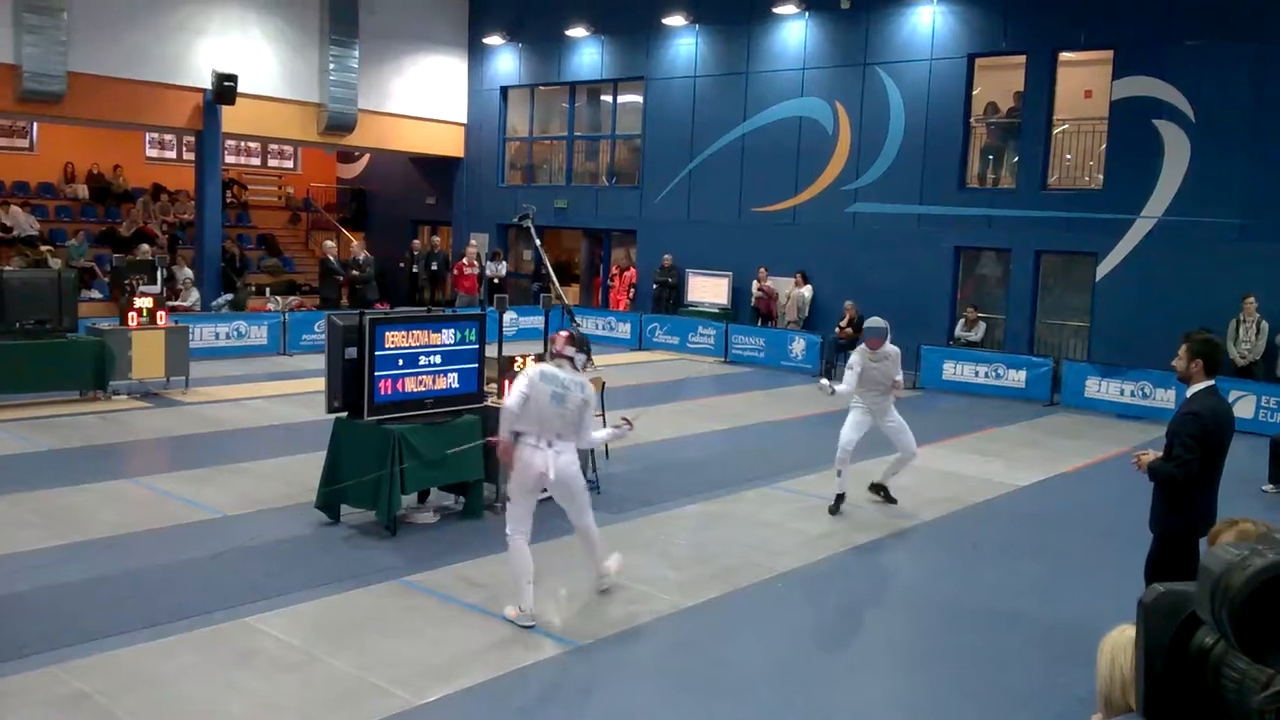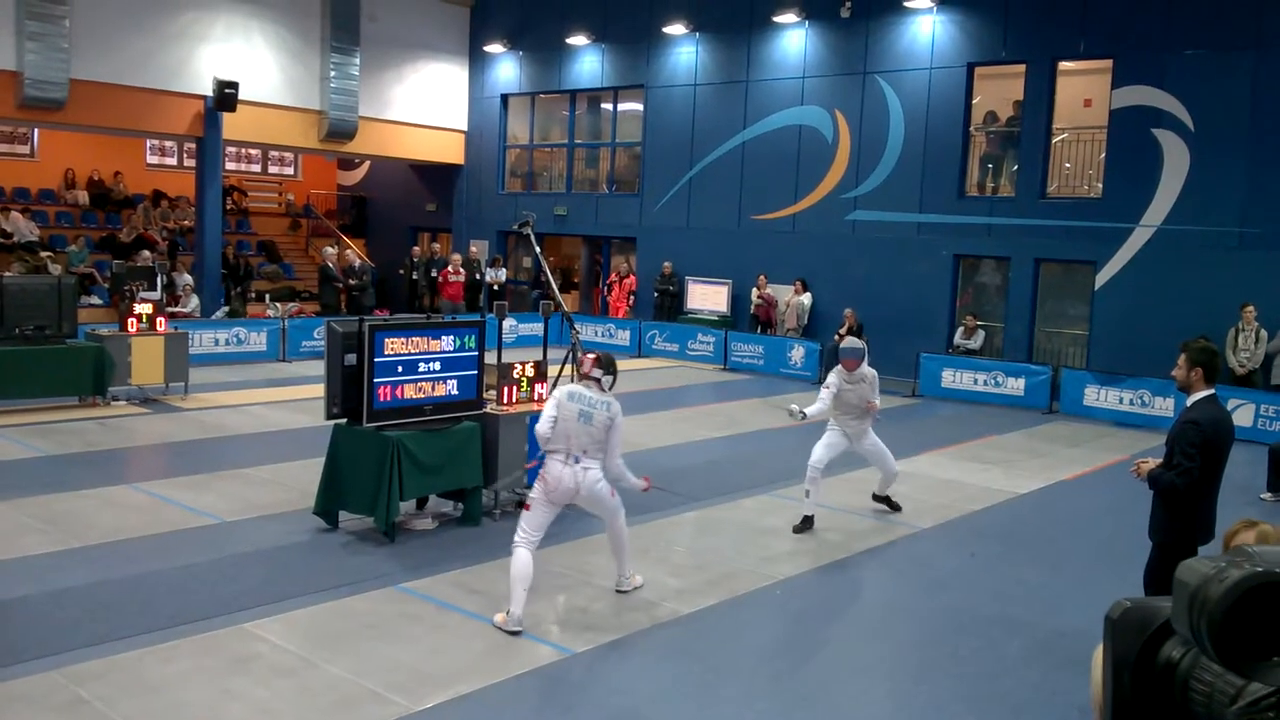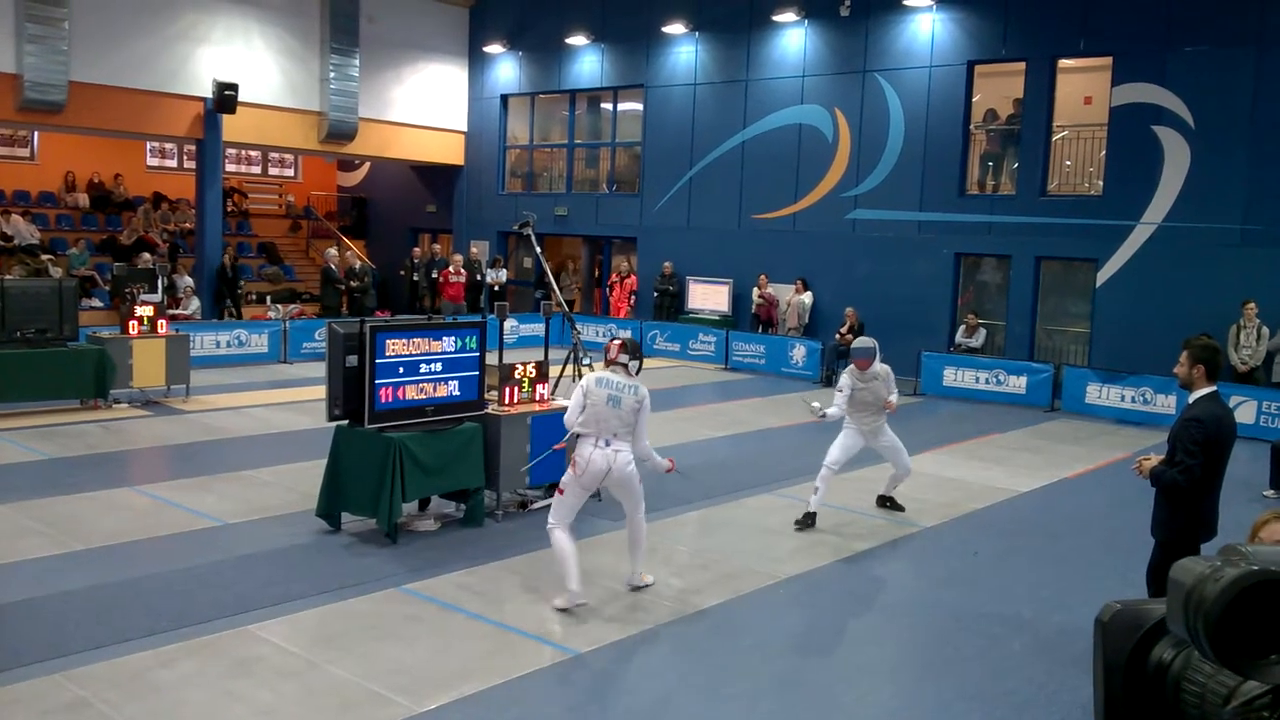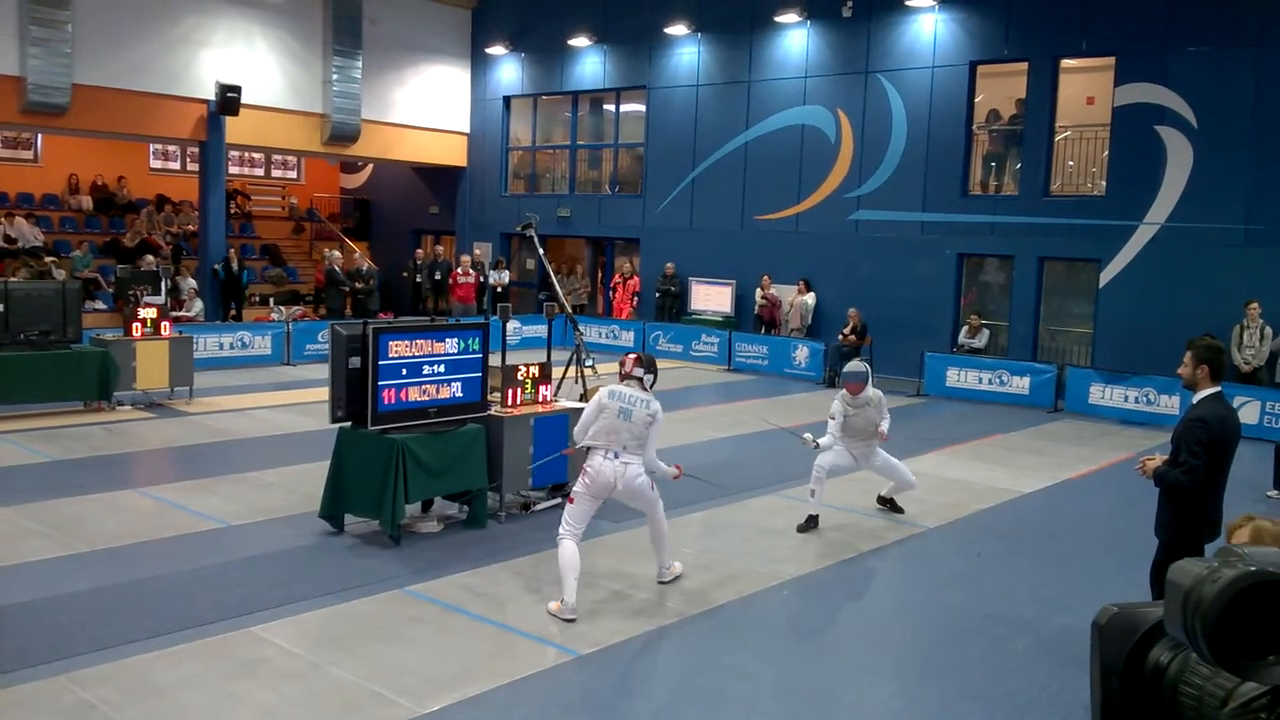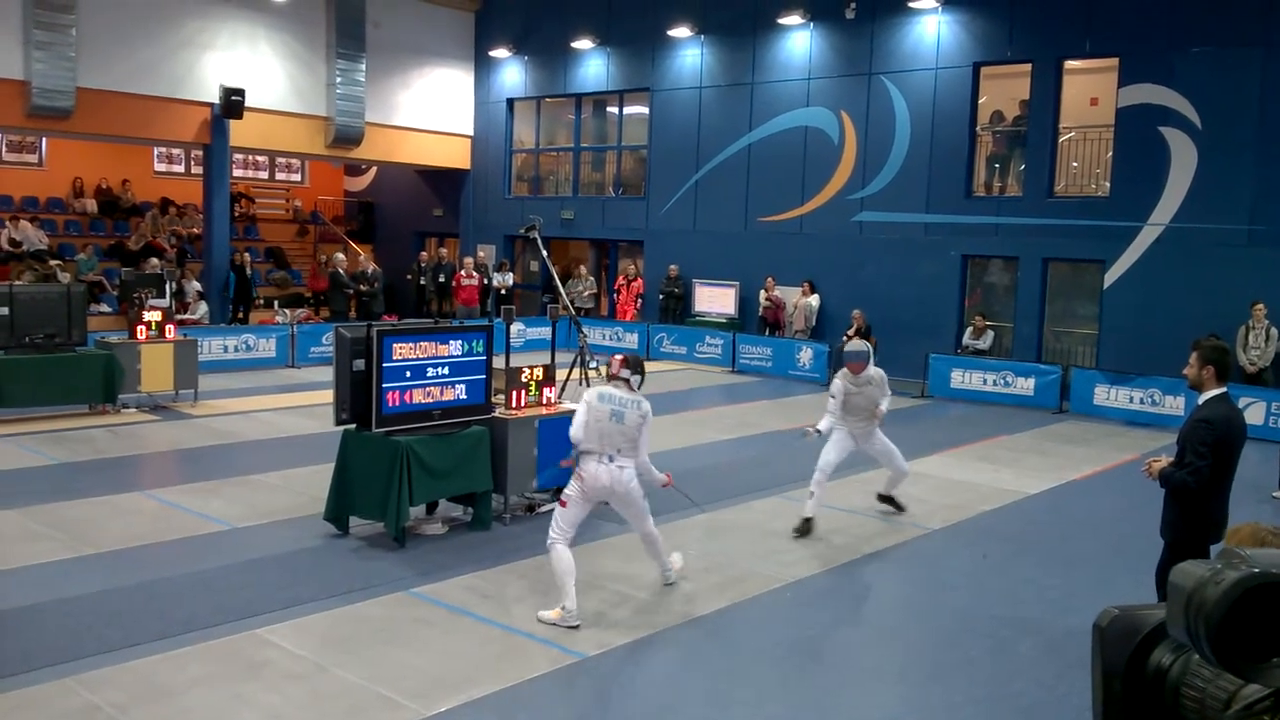
dt=0.7s
person 1, frame 1
left shoulder: (534, 372)
right shoulder: (585, 388)
left elbow: (510, 405)
right elbow: (583, 441)
left wrist: (505, 438)
right wrist: (614, 433)
left hip: (528, 459)
right hip: (564, 462)
left knee: (517, 536)
right knee: (583, 520)
left ankle: (525, 609)
right ankle: (602, 574)
person 1, frame 2
left shoulder: (562, 392)
right shoulder: (612, 407)
left elbow: (542, 431)
right elbow: (613, 462)
left wrist: (553, 450)
right wrist: (636, 483)
left hip: (554, 475)
right hip: (590, 479)
left knee: (523, 544)
right knee: (616, 516)
left ankle: (513, 615)
right ankle: (624, 578)
person 1, frame 3
left shoulder: (590, 380)
right shoulder: (640, 392)
left elbow: (569, 422)
right elbow: (640, 445)
right wrist: (662, 464)
left hip: (587, 458)
right hip: (621, 461)
left knee: (557, 526)
right knee: (636, 513)
left ankle: (573, 592)
right ankle: (637, 575)
person 1, frame 4
left shoulder: (605, 393)
right shoulder: (653, 406)
left elbow: (579, 435)
right elbow: (648, 458)
right wrist: (670, 472)
left hip: (597, 470)
right hip: (631, 474)
left knee: (568, 536)
right knee: (656, 510)
left ankle: (568, 603)
right ankle: (665, 568)
person 1, frame 5
left shoulder: (593, 395)
right shoulder: (643, 407)
left elbow: (576, 436)
right elbow: (640, 459)
left wrist: (594, 439)
right wrist: (660, 479)
left hip: (589, 474)
right hip: (624, 477)
left knee: (557, 541)
right knee: (643, 523)
left ankle: (569, 609)
right ankle: (667, 570)
person 2, frame 1
left shoulder: (1193, 412)
right shoulder: (1219, 404)
left elbow: (1179, 475)
left wrist: (1152, 465)
right wrist: (1164, 457)
left hip: (1180, 513)
right hip: (1195, 509)
left knee: (1161, 579)
right knee: (1182, 579)
person 2, frame 2
left shoulder: (1193, 421)
right shoulder: (1219, 413)
left elbow: (1180, 483)
left wrist: (1151, 474)
right wrist: (1163, 464)
left hip: (1179, 523)
right hip: (1195, 518)
left knee: (1159, 588)
person 2, frame 3
left shoulder: (1195, 418)
right shoulder: (1221, 410)
left elbow: (1183, 480)
left wrist: (1154, 471)
right wrist: (1165, 461)
left hip: (1181, 520)
right hip: (1197, 516)
left knee: (1161, 586)
person 2, frame 4
left shoulder: (1199, 418)
right shoulder: (1225, 411)
left elbow: (1187, 480)
left wrist: (1157, 472)
right wrist: (1168, 461)
left hip: (1185, 521)
right hip: (1200, 516)
left knee: (1165, 585)
person 2, frame 5
left shoulder: (1205, 419)
right shoulder: (1231, 411)
left elbow: (1192, 481)
left wrist: (1163, 473)
right wrist: (1174, 463)
left hip: (1190, 522)
right hip: (1206, 517)
left knee: (1170, 584)
person 3, frame 1
left shoulder: (894, 352)
right shoulder: (858, 355)
right elbow: (848, 387)
left wrist: (898, 383)
right wrist: (831, 389)
left hip: (886, 409)
right hip: (862, 407)
left knee: (910, 451)
right knee: (845, 446)
left ankle: (879, 485)
right ankle: (839, 494)
person 3, frame 2
left shoulder: (871, 375)
right shoulder: (835, 376)
right elbow: (822, 404)
left wrist: (875, 406)
right wrist: (802, 413)
left hip: (864, 432)
right hip: (838, 430)
left knee: (892, 471)
right knee: (815, 464)
left ankle: (880, 495)
right ankle: (808, 517)
person 3, frame 3
left shoulder: (885, 371)
right shoulder: (848, 376)
left elbow: (892, 392)
right elbow: (839, 409)
left wrist: (892, 402)
right wrist: (823, 412)
left hip: (879, 429)
right hip: (854, 429)
left knee: (905, 469)
right knee: (830, 465)
left ankle: (884, 497)
right ankle: (810, 514)
person 3, frame 4
left shoulder: (877, 397)
right shoulder: (840, 402)
left elbow: (885, 417)
right elbow: (831, 437)
left wrist: (883, 429)
right wrist: (815, 443)
left hip: (871, 451)
right hip: (845, 449)
left knee: (909, 483)
right knee: (821, 464)
left ankle: (885, 497)
right ankle: (813, 517)
person 3, frame 5
left shoulder: (878, 376)
right shoulder: (840, 381)
left elbow: (885, 395)
right elbow: (831, 416)
left wrist: (882, 408)
right wrist: (816, 431)
left hip: (870, 432)
right hip: (845, 432)
left knee: (901, 470)
right knee: (824, 466)
left ankle: (886, 495)
right ankle: (807, 519)
